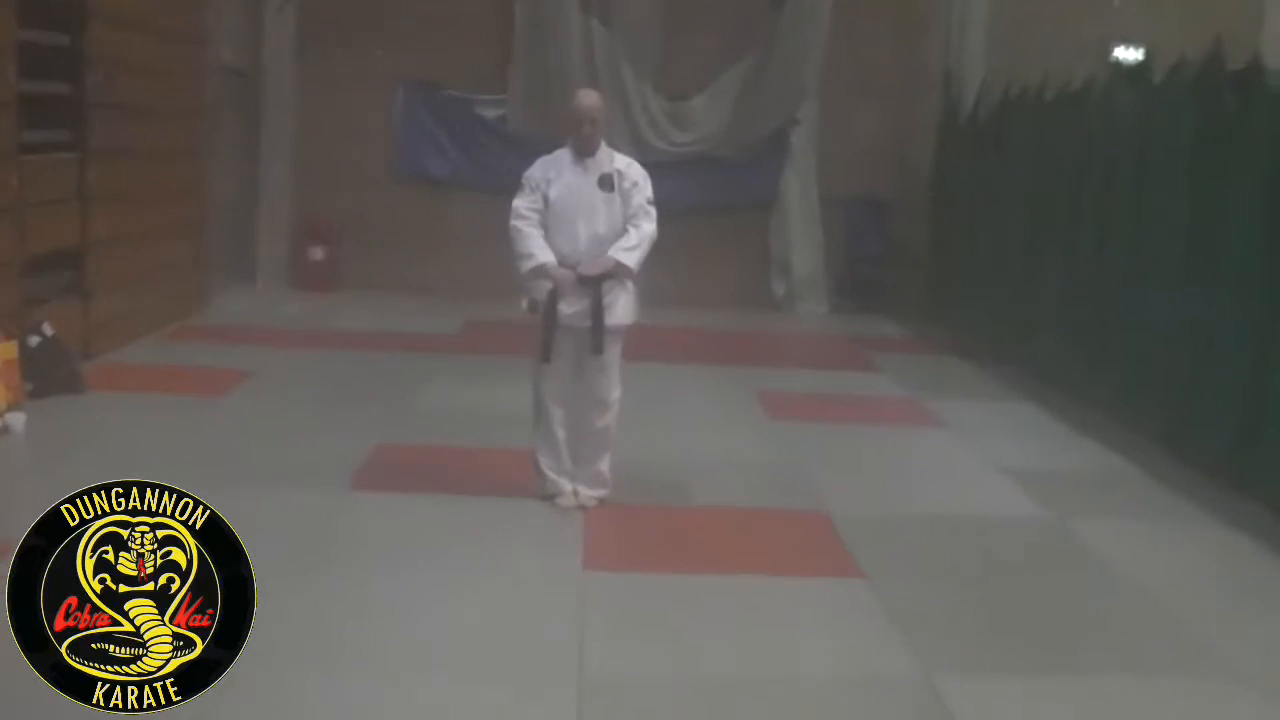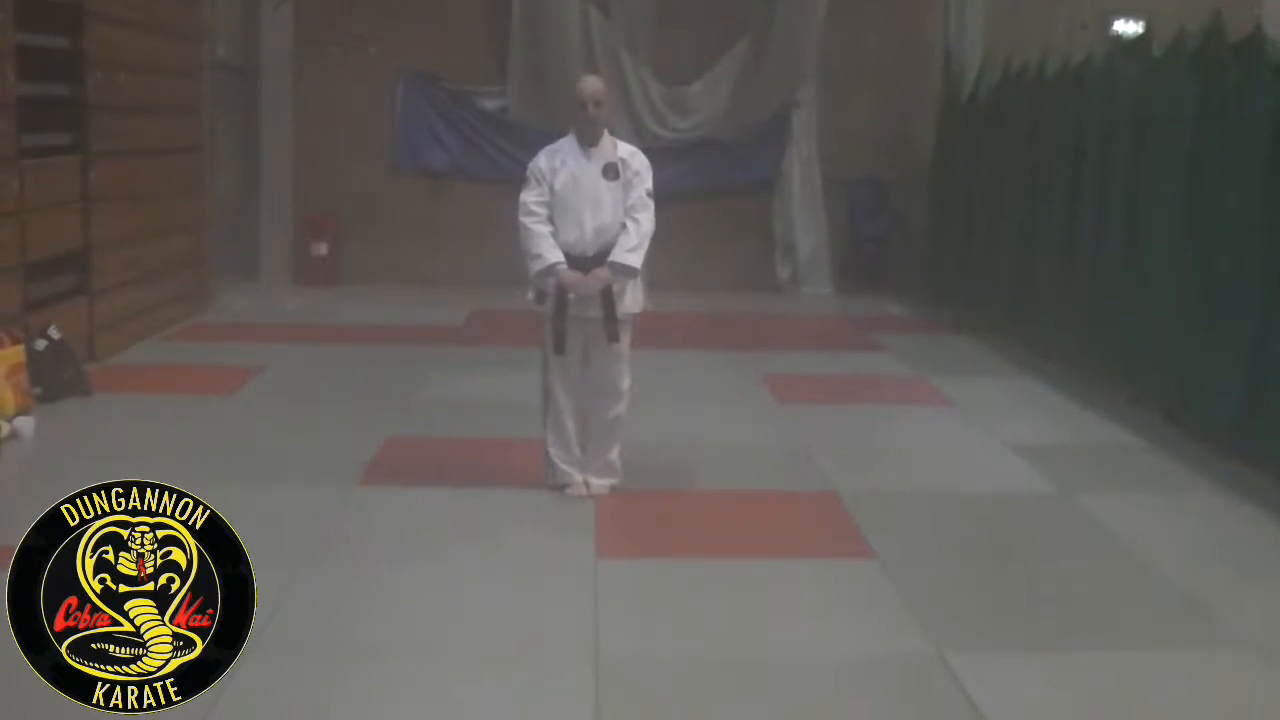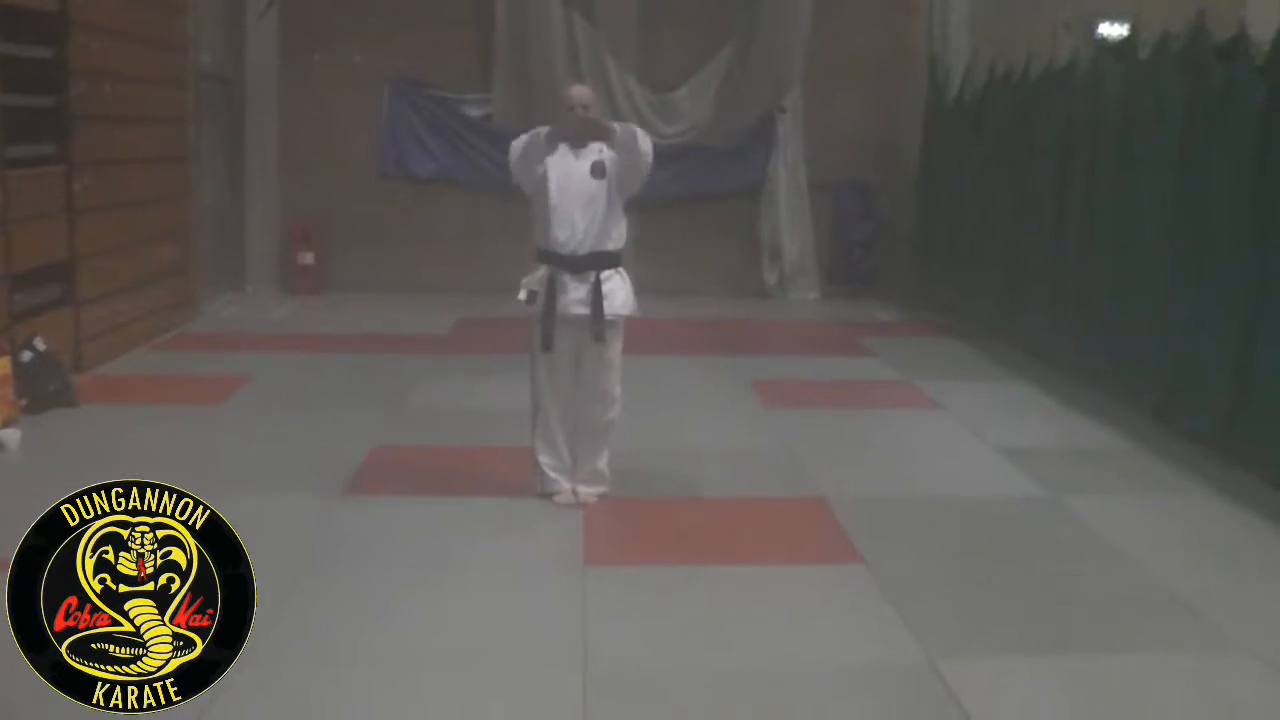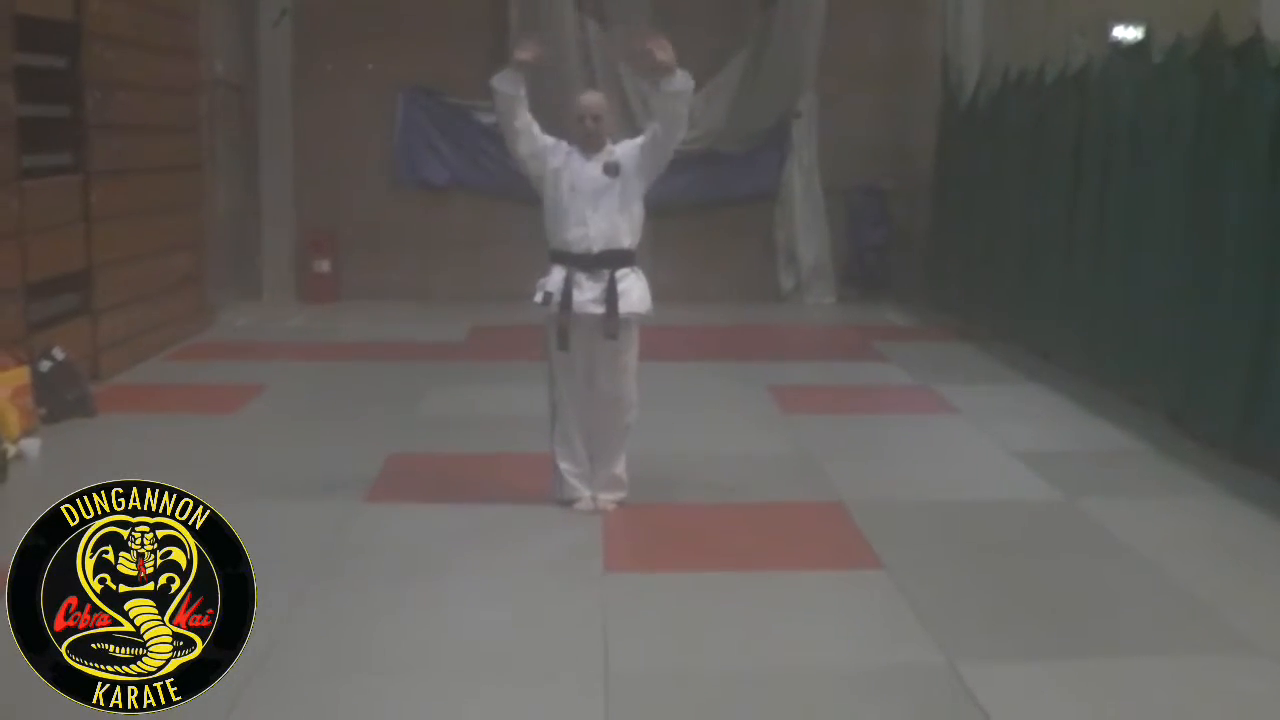
dt=1s
person 1, frame 1
left shoulder: (628, 171)
right shoulder: (544, 170)
left elbow: (644, 224)
right elbow: (523, 223)
left wrist: (609, 260)
right wrist: (549, 269)
left hip: (607, 296)
right hip: (556, 294)
left knee: (600, 394)
right knee: (554, 392)
left ankle: (590, 481)
right ankle: (558, 480)
person 1, frame 2
left shoulder: (631, 159)
right shoulder: (548, 160)
left elbow: (640, 220)
right elbow: (532, 219)
left wrist: (609, 271)
right wrist: (560, 272)
left hip: (614, 285)
right hip: (563, 285)
left knee: (609, 385)
right knee: (563, 383)
left ankle: (601, 470)
right ankle: (568, 471)
person 1, frame 3
left shoulder: (614, 159)
right shoulder: (545, 159)
left elbow: (641, 155)
right elbow: (520, 156)
left wrist: (612, 134)
right wrist: (553, 135)
left hip: (603, 286)
right hip: (553, 284)
left knee: (599, 391)
right knee: (552, 390)
left ankle: (589, 477)
right ankle: (556, 478)
person 1, frame 4
left shoulder: (634, 159)
right shoulder: (552, 159)
left elbow: (670, 126)
right elbow: (515, 124)
left wrist: (668, 74)
right wrist: (515, 73)
left hip: (618, 288)
right hip: (568, 288)
left knee: (615, 394)
right knee: (569, 394)
left ankle: (607, 483)
right ankle: (576, 484)
